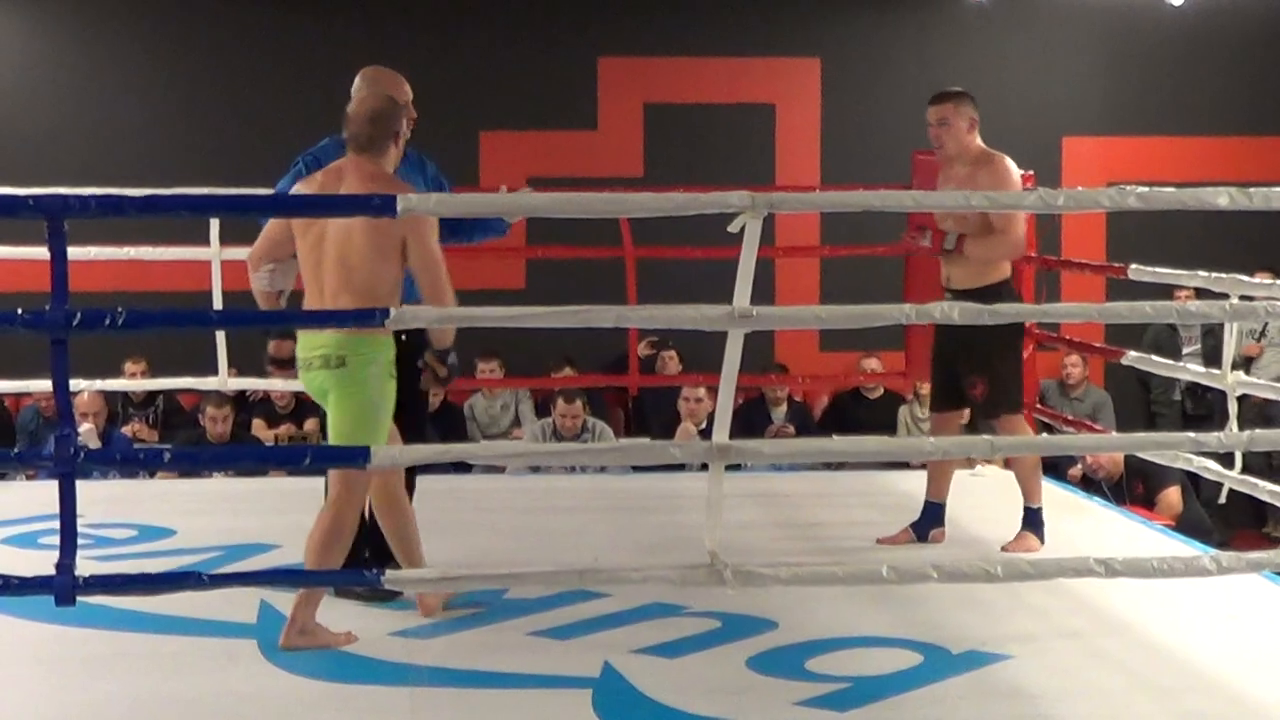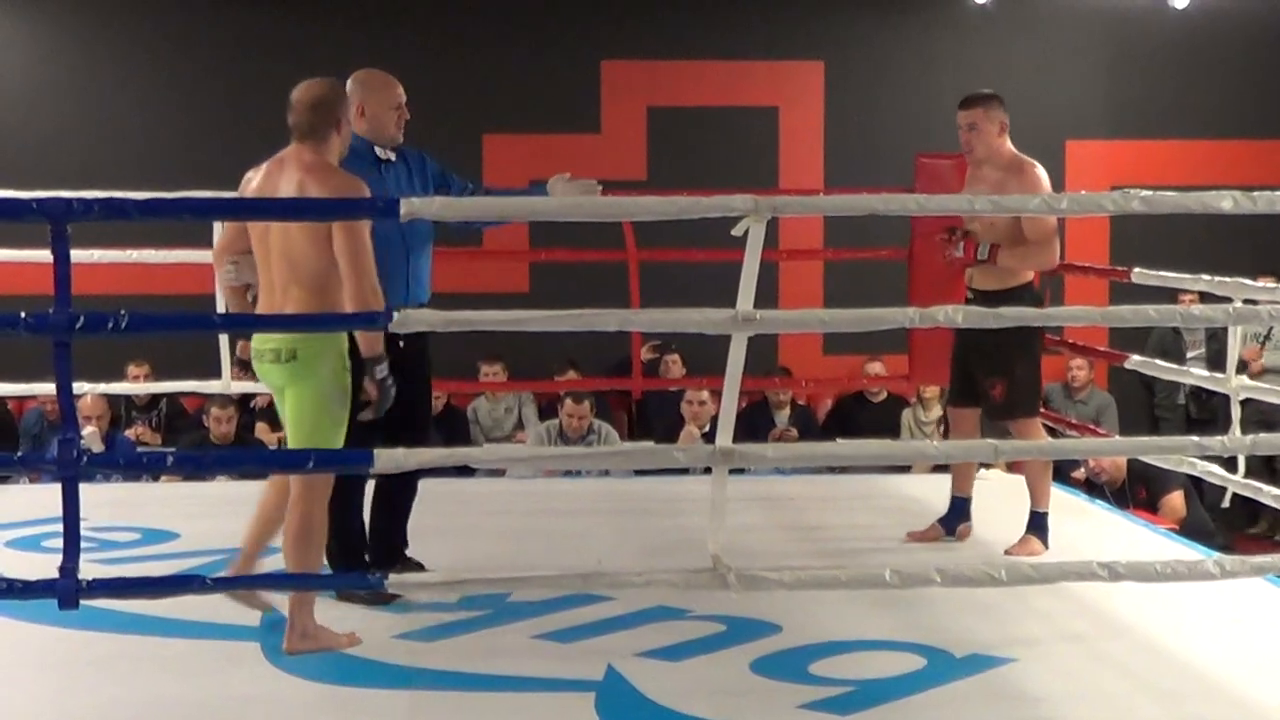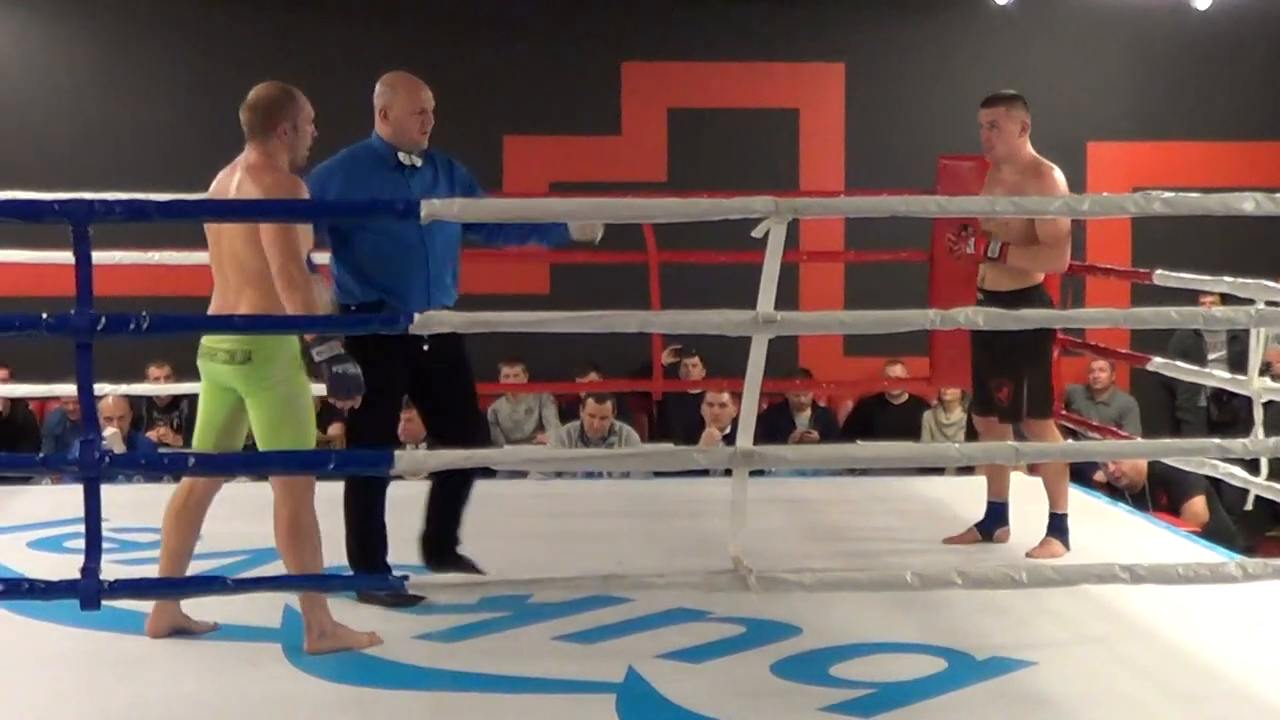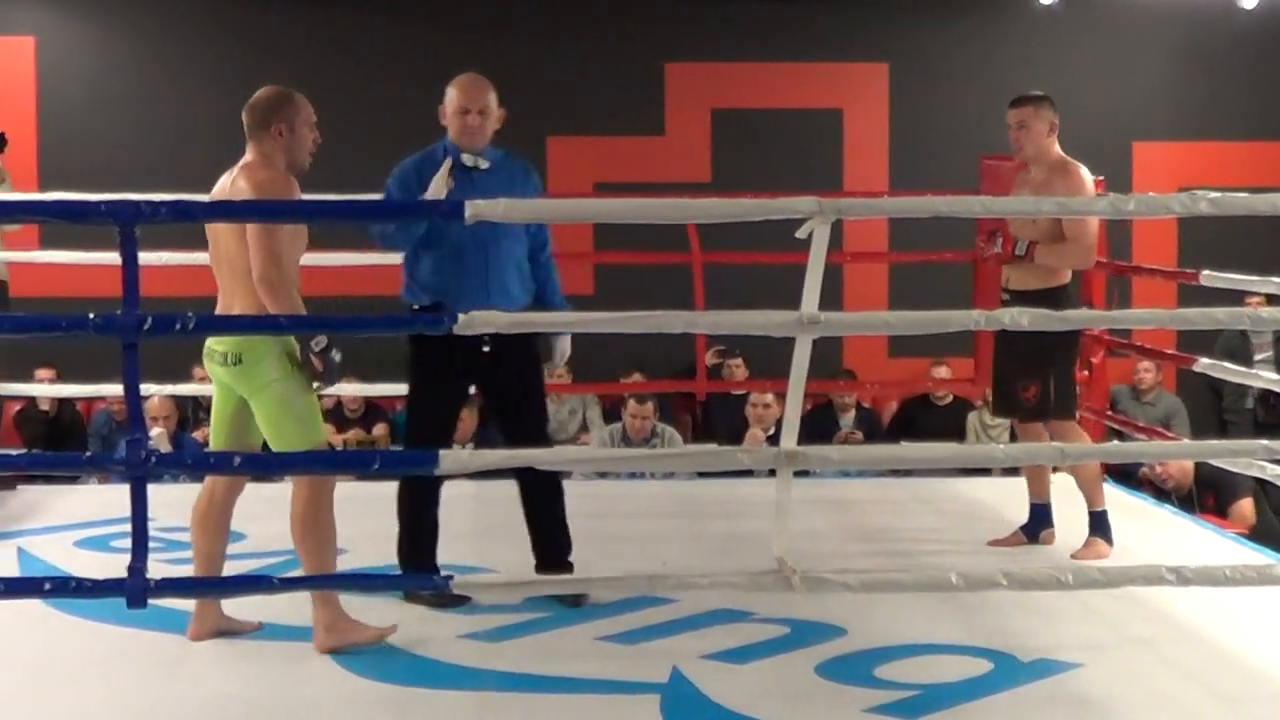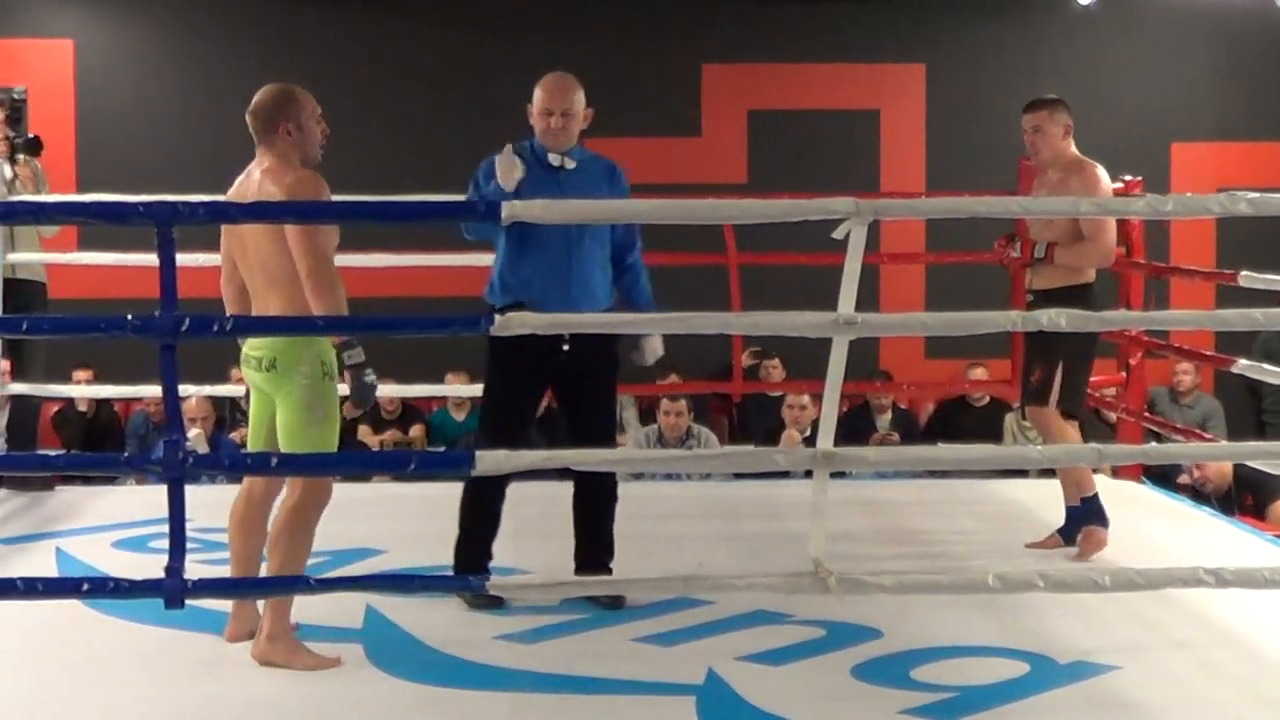
dt=0.3s
person 1, frame 1
left shoulder: (307, 190)
right shoulder: (404, 202)
left elbow: (261, 263)
right elbow: (436, 294)
right wrist: (444, 351)
left hip: (313, 349)
right hip: (362, 353)
left knee: (387, 466)
right knee: (347, 491)
left ankle: (424, 586)
right ankle: (301, 621)
person 1, frame 2
left shoulder: (256, 180)
right shoulder: (340, 188)
left elbow: (227, 259)
right elbow: (359, 291)
right wrist: (378, 368)
left hip: (267, 343)
right hip: (314, 346)
left knee: (297, 473)
right knee: (313, 485)
left ankle: (243, 566)
right ankle: (302, 625)
person 1, frame 3
left shoulder: (223, 181)
right shoulder: (279, 185)
right elbow: (291, 280)
right wrist: (331, 352)
left hip: (218, 344)
right hip: (266, 348)
left knee: (202, 478)
right knee: (294, 486)
left ankle: (165, 607)
right ankle: (319, 625)
person 1, frame 4
left shoulder: (227, 185)
right shoulder: (271, 184)
right elbow: (269, 277)
right wrist: (317, 340)
left hip: (224, 345)
right hip: (262, 348)
left knee: (222, 479)
right knee: (313, 476)
left ankle: (207, 612)
right ankle: (330, 619)
person 1, frame 5
left shoulder: (241, 187)
right shoulder: (300, 182)
left elbow: (232, 284)
right elbow: (318, 278)
right wrist: (353, 354)
left hip: (259, 347)
right hip: (300, 349)
left knee: (261, 480)
right knee: (308, 490)
left ankle: (242, 613)
right ankle: (274, 633)
person 2, frame 1
left shoulder: (417, 165)
right shoulder: (323, 162)
left elbow: (448, 224)
left wrist: (501, 218)
left hip: (404, 321)
left knee: (408, 438)
left ankle: (387, 551)
right ankle: (347, 565)
person 2, frame 2
left shoulder: (416, 166)
left elbow: (473, 203)
left wrist: (546, 195)
left hip: (407, 326)
left knee: (410, 443)
right knee: (353, 449)
left ankle: (387, 548)
right ankle: (349, 569)
person 2, frame 3
left shoulder: (446, 171)
right shoulder: (342, 173)
left elbow: (495, 224)
left wrist: (563, 229)
left hip: (438, 329)
right hip: (374, 333)
left knee: (467, 439)
right knee: (373, 453)
left ankle: (440, 545)
right ankle: (371, 571)
person 2, frame 4
left shoulder: (522, 174)
right shoulder: (415, 173)
left elbow: (540, 256)
right elbow: (387, 234)
right wrist: (425, 203)
left hip: (513, 332)
right hip: (442, 332)
left knee: (535, 449)
right knee: (427, 455)
left ankle: (554, 565)
right ankle: (419, 573)
person 2, frame 5
left shoulder: (609, 176)
right shoulder: (501, 168)
left elbow: (628, 258)
right elbow: (476, 227)
left wrist: (647, 321)
right wrist: (503, 190)
left hip: (591, 335)
right hip: (521, 332)
left knee: (597, 456)
right knee: (496, 451)
left ankle: (594, 569)
right ankle: (471, 570)
person 3, frame 1
left shoulder: (998, 169)
right shoulder: (947, 173)
left elbow: (1013, 243)
left wrist: (947, 241)
right wrist: (930, 241)
left hip: (991, 303)
right hip: (954, 303)
left knee: (1006, 415)
right knee: (944, 415)
left ankle: (1033, 521)
right ankle: (931, 519)
person 3, frame 2
left shoulder: (1028, 177)
right shoulder: (975, 172)
left elbow: (1047, 255)
left wrist: (982, 253)
right wrist: (955, 244)
left hip: (1012, 306)
right hip: (975, 303)
left knee: (1021, 418)
right knee: (960, 411)
left ankle: (1038, 526)
right ankle: (957, 515)
person 3, frame 3
left shoulder: (1045, 179)
right shoulder: (995, 174)
left elbow: (1058, 258)
left wrist: (991, 250)
right wrist: (969, 244)
left hip: (1023, 308)
right hip: (988, 305)
left knee: (1037, 421)
right knee: (987, 418)
left ankle: (1058, 528)
right ankle: (996, 518)
person 3, frame 4
left shoulder: (1072, 178)
right shoulder: (1023, 177)
left elbow: (1084, 253)
left wrist: (1019, 248)
right wrist: (997, 247)
left hip: (1048, 308)
right hip: (1014, 305)
left knee: (1057, 421)
right knee: (1024, 420)
left ankle: (1099, 526)
right ankle: (1039, 520)
person 3, frame 5
left shoulder: (1088, 177)
right shoulder: (1043, 180)
left elbow: (1103, 251)
left wrist: (1038, 251)
right wrist: (1016, 252)
left hip: (1072, 305)
right hip: (1042, 304)
left knee: (1045, 412)
right knee: (1057, 416)
left ankle: (1094, 513)
right ankle: (1075, 520)
